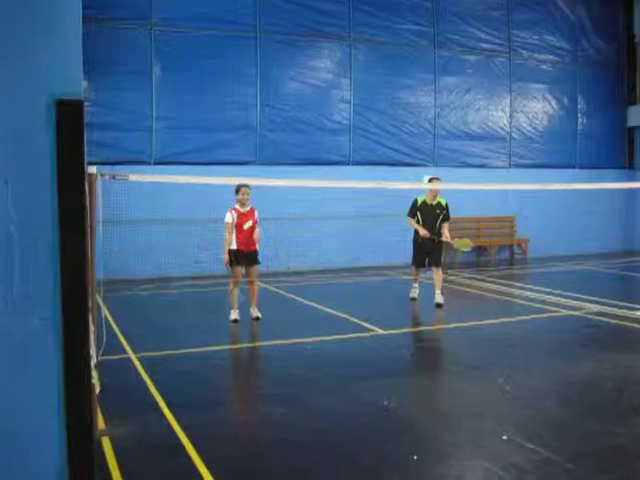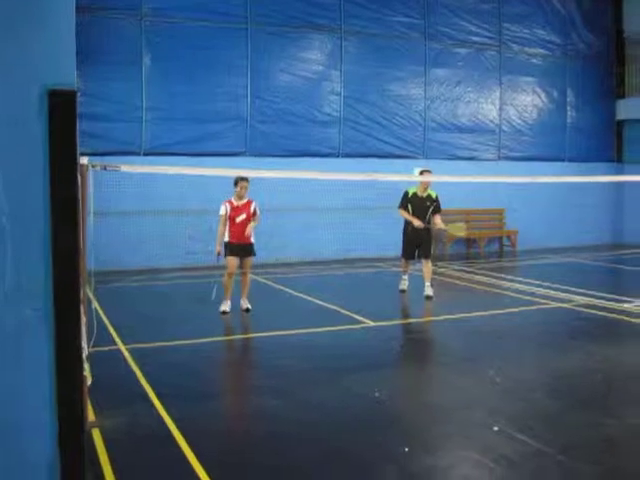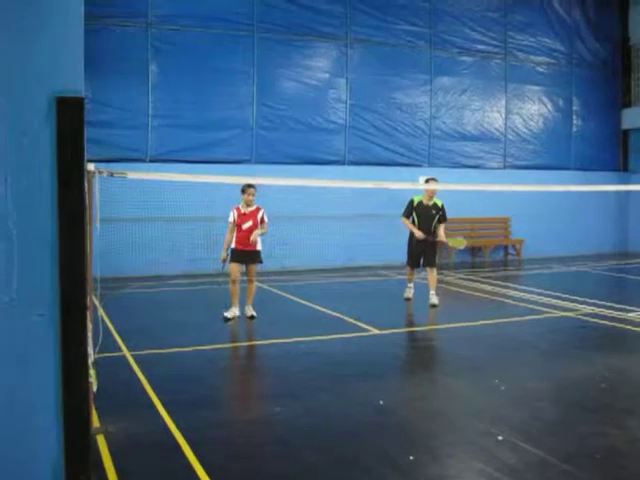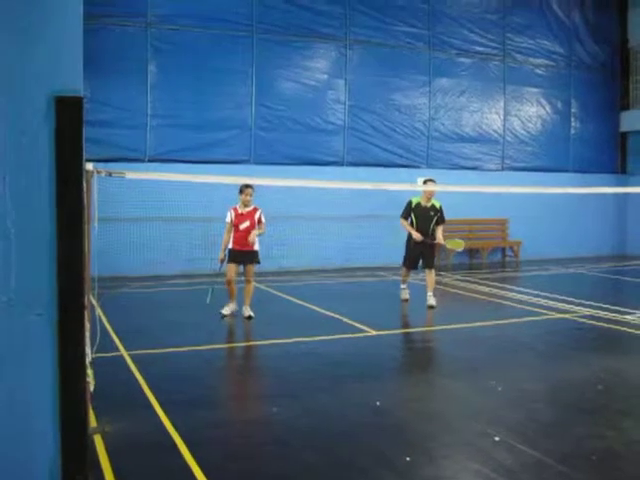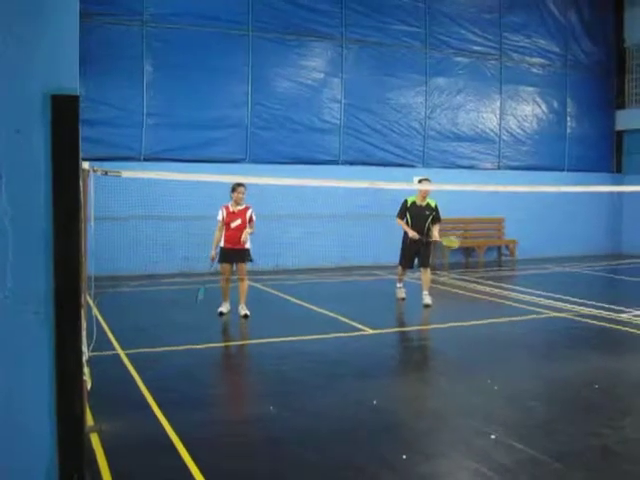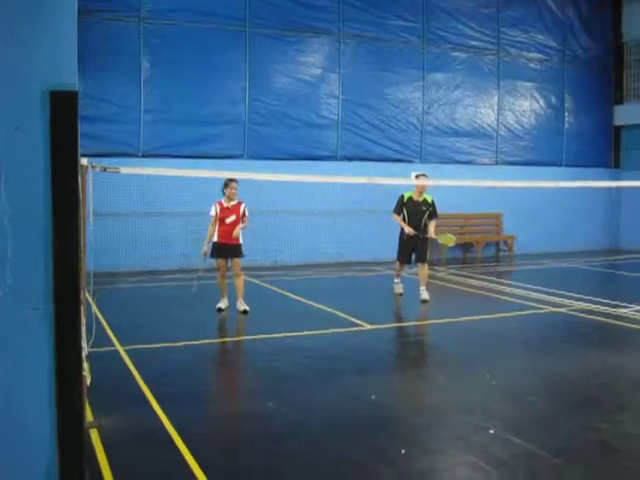
dt=0.3s
person 1, frame 1
left shoulder: (254, 211)
right shoulder: (232, 213)
right elbow: (228, 234)
left wrist: (257, 231)
right wrist: (226, 253)
left hip: (252, 250)
right hip: (237, 250)
left knee: (253, 280)
right knee: (235, 281)
left ankle: (253, 309)
right ankle: (234, 310)
person 1, frame 2
left shoulder: (252, 204)
right shoulder: (227, 205)
left elbow: (256, 221)
right elbow: (222, 225)
left wrist: (252, 226)
right wrist: (218, 244)
left hip: (247, 243)
right hip: (231, 243)
left knee: (245, 272)
right knee: (230, 272)
left ankle: (244, 300)
right ankle: (226, 301)
person 1, frame 3
left shoulder: (260, 211)
right shoulder: (235, 212)
left elbow: (265, 229)
right elbow: (230, 232)
left wrist: (258, 232)
right wrist: (225, 250)
left hip: (253, 250)
right hip: (237, 249)
left knee: (251, 279)
right knee: (234, 278)
left ankle: (249, 307)
right ankle: (235, 308)
person 1, frame 4
left shoulder: (257, 212)
right shoulder: (232, 212)
left elbow: (262, 229)
right elbow: (227, 232)
left wrist: (255, 233)
right wrist: (222, 251)
left hip: (250, 250)
right hip: (234, 250)
left knee: (249, 279)
right knee: (229, 279)
left ankle: (246, 307)
right ankle: (231, 304)
person 1, frame 5
left shoulder: (248, 210)
right shoulder: (224, 210)
left elbow: (252, 228)
right elbow: (219, 230)
left wrist: (247, 232)
right wrist: (214, 249)
left hip: (242, 248)
right hip: (226, 248)
left knee: (242, 277)
right knee: (225, 277)
left ankle: (242, 306)
right ankle: (225, 303)
person 1, frame 6
left shoulder: (241, 205)
right shoulder: (217, 206)
left elbow: (245, 222)
right elbow: (212, 226)
left wrist: (240, 227)
right wrist: (206, 244)
left hip: (236, 244)
right hip: (220, 243)
left knee: (238, 273)
right knee: (222, 273)
left ankle: (240, 302)
right ankle: (223, 300)
person 2, frame 1
left shoulder: (443, 204)
right shoulder: (418, 201)
left elbow: (445, 221)
right elbow: (410, 218)
left wrist: (445, 231)
right wrist: (420, 229)
left hip: (436, 240)
right hip: (420, 239)
left knee: (437, 266)
right knee: (416, 265)
left ankle: (438, 294)
right ankle: (415, 286)
person 2, frame 2
left shoulder: (433, 196)
right shoulder: (408, 193)
left elbow: (436, 213)
right elbow: (401, 210)
left wrist: (438, 221)
right wrist: (414, 220)
left hip: (425, 232)
right hip: (410, 231)
left knee: (426, 259)
right knee: (406, 257)
left ankle: (428, 286)
right ankle: (404, 278)
person 2, frame 3
left shoulder: (439, 205)
right shoulder: (414, 201)
left elbow: (441, 223)
right elbow: (405, 218)
left wrist: (441, 233)
right wrist: (415, 230)
left hip: (431, 240)
right hip: (415, 239)
left knee: (431, 267)
right knee: (411, 266)
left ankle: (432, 294)
right ankle: (410, 287)
person 2, frame 4
left shoulder: (437, 206)
right shoulder: (412, 203)
left elbow: (440, 224)
right elbow: (403, 220)
left wrist: (439, 234)
right wrist: (413, 232)
left hip: (429, 242)
right hip: (414, 241)
left knee: (430, 268)
right knee: (407, 267)
left ankle: (430, 296)
right ankle: (403, 287)
person 2, frame 5
left shoulder: (433, 205)
right shoulder: (408, 202)
left elbow: (436, 223)
right elbow: (399, 219)
left wrist: (435, 232)
right wrist: (409, 231)
left hip: (425, 240)
right hip: (409, 239)
left knee: (425, 267)
right knee: (403, 266)
left ankle: (425, 294)
right ankle: (399, 286)
person 2, frame 6
left shoulder: (429, 201)
right shoulder: (404, 197)
left elbow: (433, 218)
right elbow: (396, 215)
left wrist: (431, 229)
right wrist: (405, 226)
left hip: (422, 236)
right hip: (407, 235)
left knee: (422, 262)
right knee: (401, 261)
left ankle: (423, 290)
right ankle: (397, 282)
